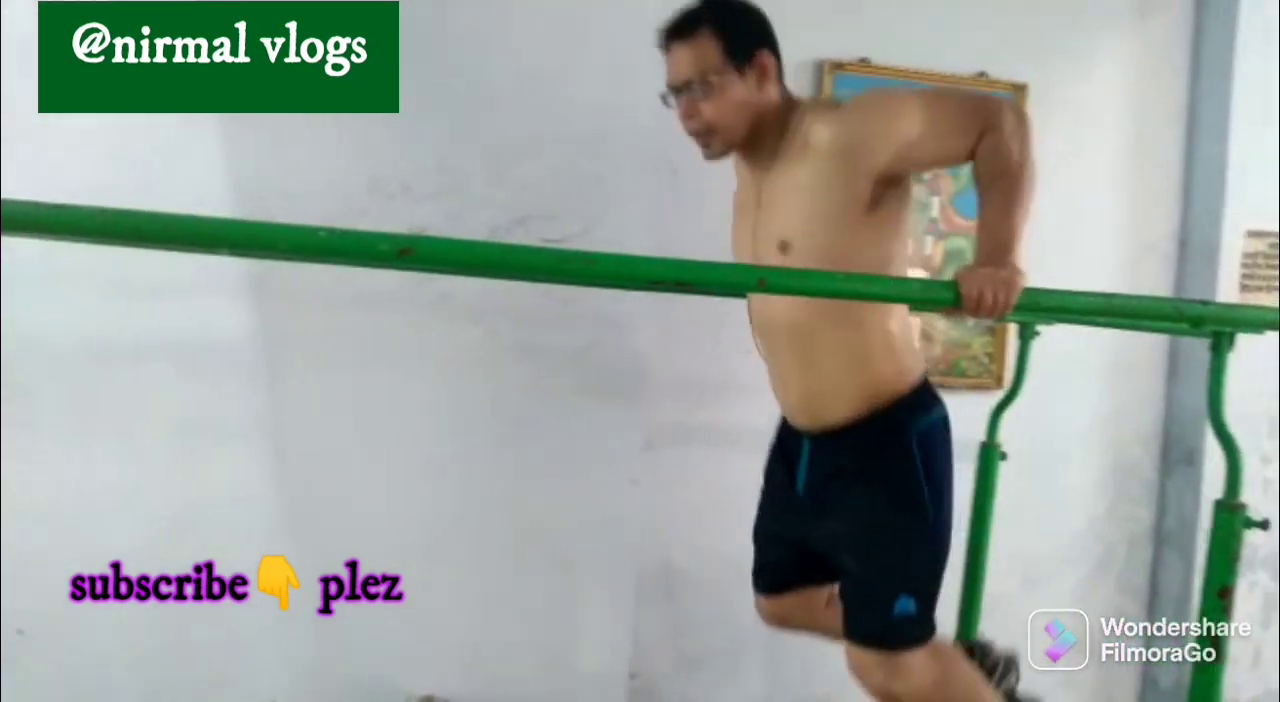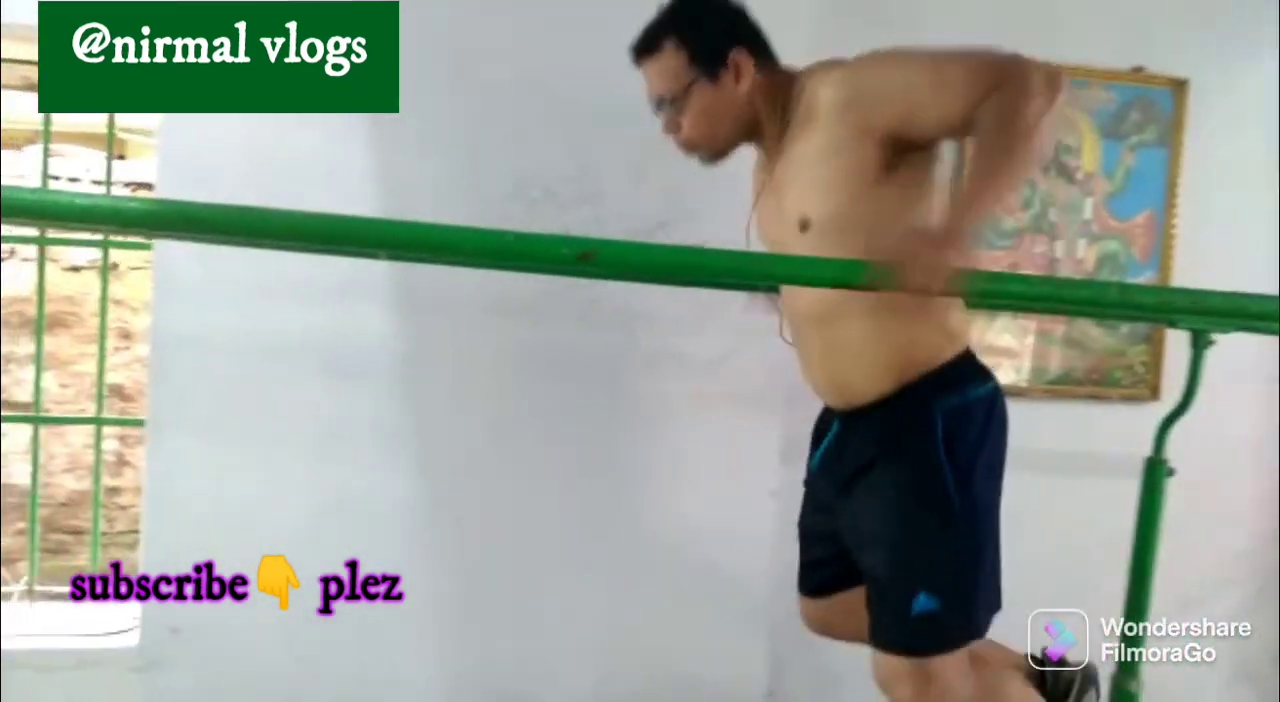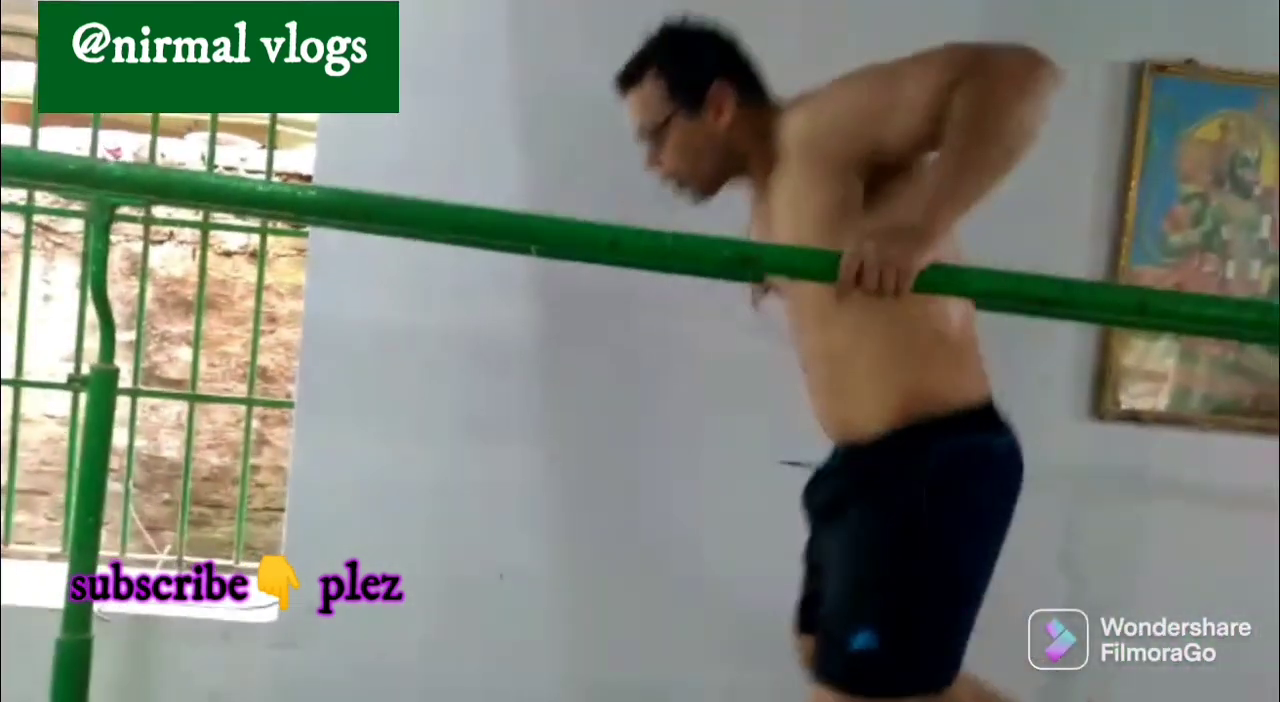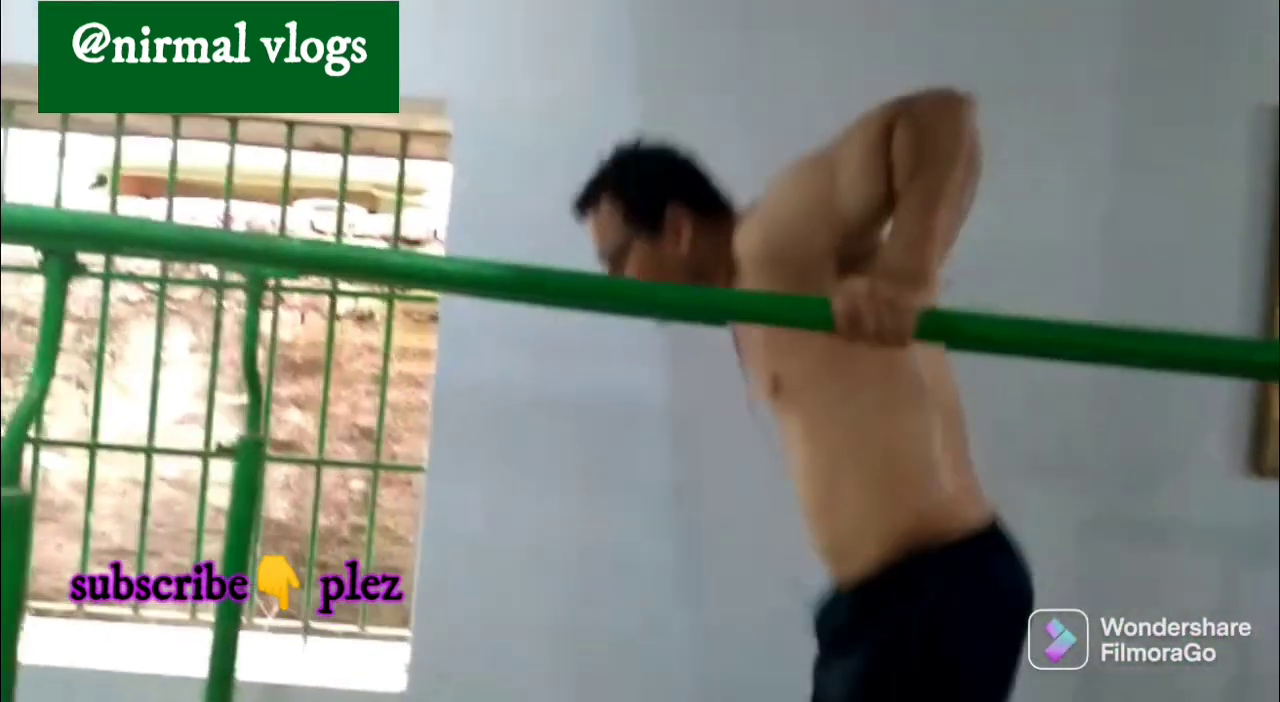
dt=0.7s
person 1, frame 1
left shoulder: (842, 138)
right shoulder: (752, 161)
left elbow: (999, 120)
left wrist: (996, 252)
left hip: (891, 439)
right hip: (803, 441)
right knee: (783, 601)
person 1, frame 2
left shoulder: (847, 98)
right shoulder: (774, 148)
left elbow: (1026, 81)
left wrist: (954, 228)
left hip: (931, 424)
right hip: (850, 431)
right knee: (829, 608)
person 1, frame 3
left shoulder: (819, 132)
right shoulder: (777, 178)
left elbow: (1020, 73)
left wrist: (921, 222)
left hip: (940, 466)
right hip: (875, 472)
person 1, frame 4
left shoulder: (778, 242)
right shoulder: (764, 276)
left elbow: (939, 117)
left wrist: (907, 278)
left hip: (938, 595)
right hip: (889, 598)
